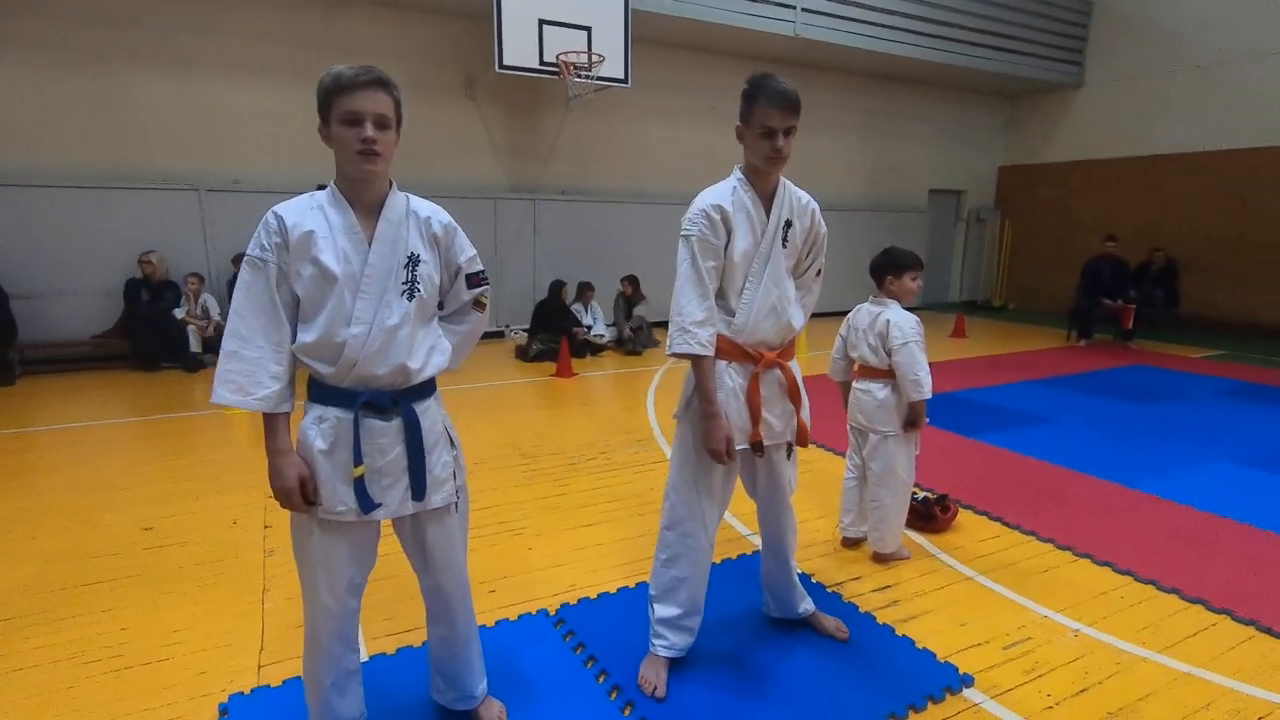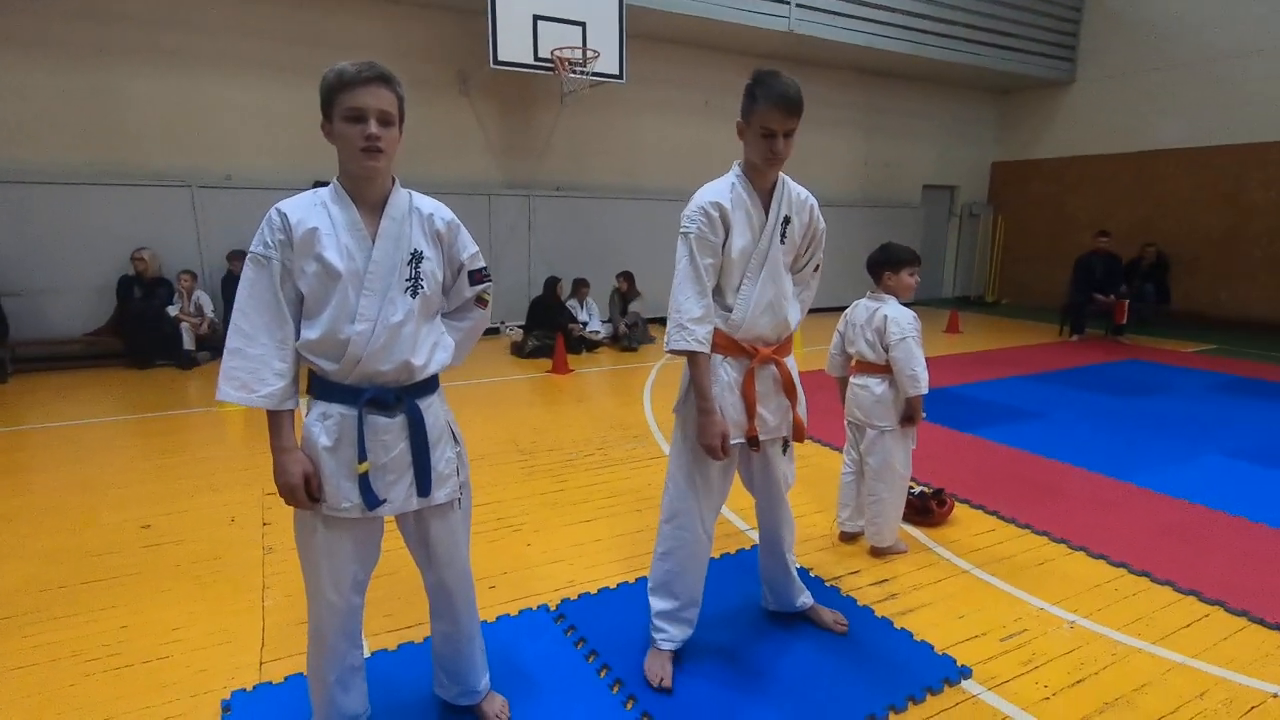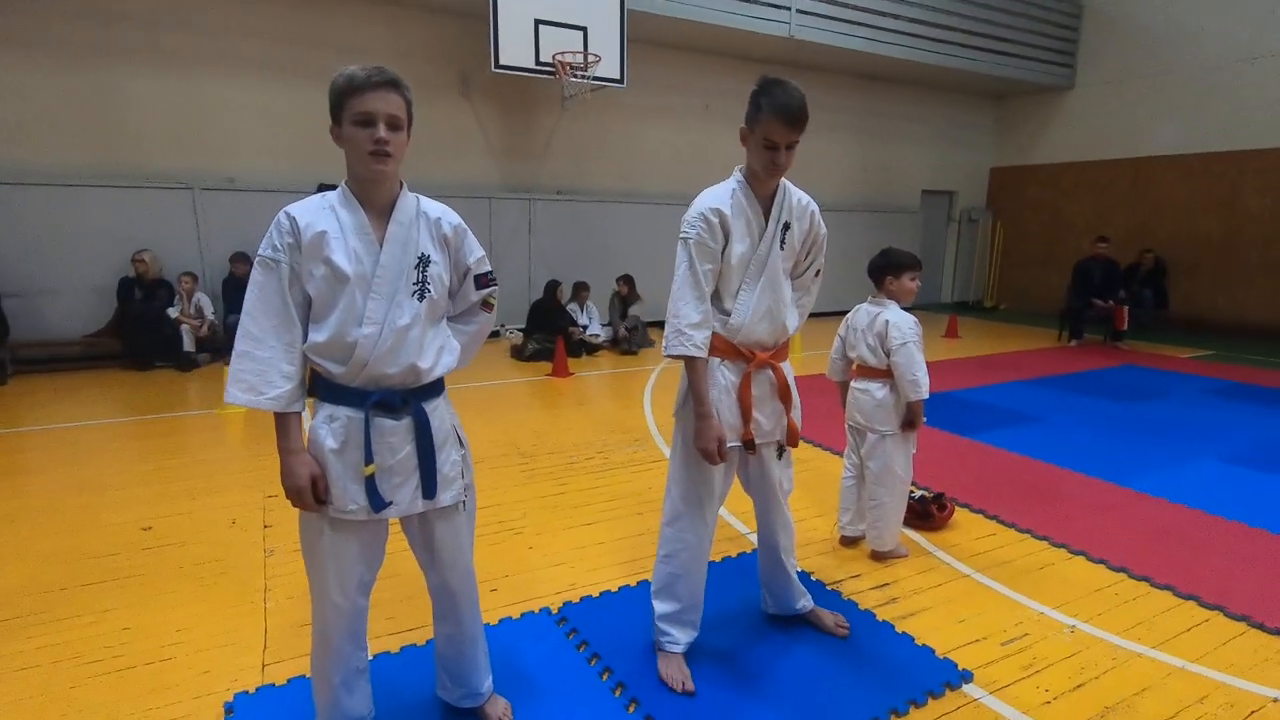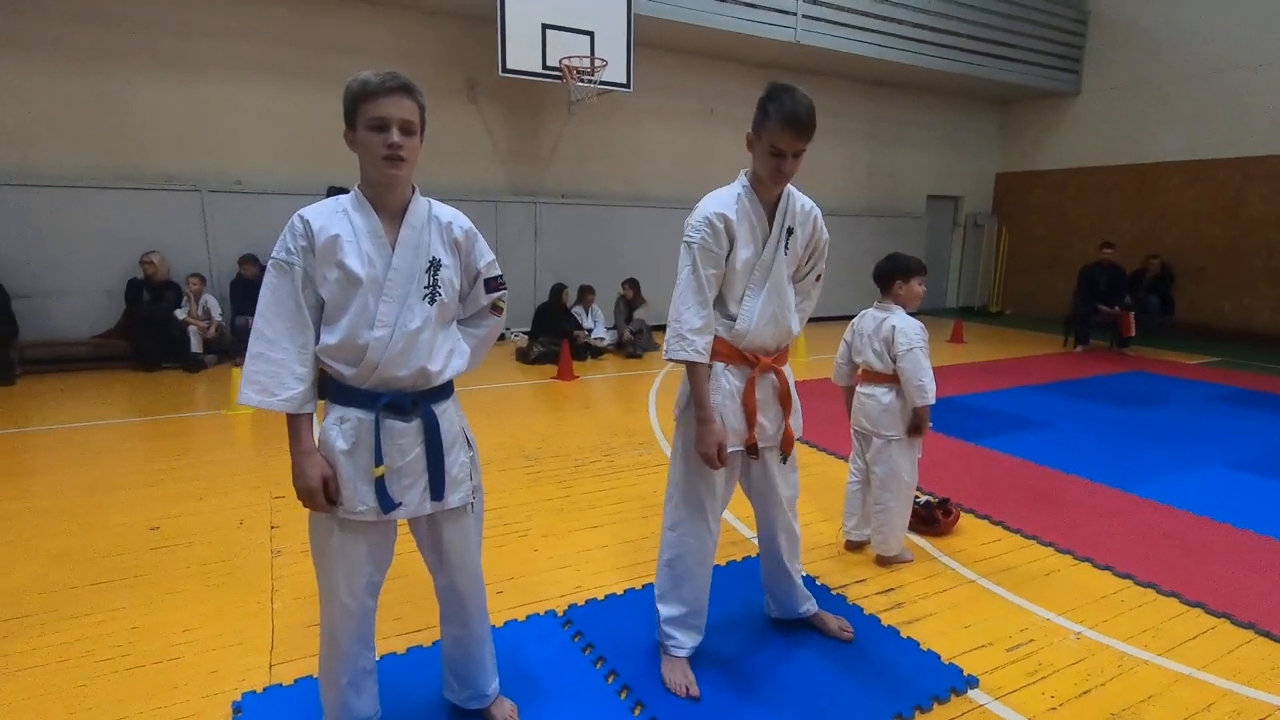
dt=0.1s
person 1, frame 1
left shoulder: (432, 224)
right shoulder: (288, 226)
left elbow: (471, 309)
right elbow: (264, 345)
left wrist: (423, 359)
right wrist: (279, 450)
left hip: (418, 426)
right hip: (334, 433)
left knee: (446, 576)
right knee: (331, 596)
person 1, frame 2
left shoulder: (434, 221)
right shoulder: (292, 222)
left elbow: (472, 305)
right elbow: (267, 342)
left wrist: (425, 357)
right wrist: (283, 447)
left hip: (421, 423)
right hip: (337, 430)
left knee: (450, 572)
right knee: (334, 593)
person 1, frame 3
left shoulder: (441, 225)
right shoulder: (300, 226)
left elbow: (477, 309)
right elbow: (275, 345)
left wrist: (431, 360)
right wrist: (290, 449)
left hip: (426, 426)
right hip: (344, 433)
left knee: (453, 575)
right knee: (339, 595)
person 1, frame 4
left shoulder: (452, 229)
right shoulder: (314, 229)
left elbow: (486, 313)
right elbow: (287, 345)
left wrist: (440, 364)
right wrist: (303, 450)
left hip: (436, 428)
right hip: (353, 433)
left knee: (461, 576)
right knee: (347, 594)
person 2, frame 1
left shoulder: (805, 211)
right shoulder: (712, 210)
right elbow: (693, 317)
left wrist: (780, 338)
right wrist: (711, 411)
left hip: (779, 375)
right hip: (724, 376)
left knee: (779, 501)
right knee: (692, 512)
left ankle: (788, 602)
right ankle: (666, 640)
person 2, frame 2
left shoulder: (803, 207)
right shoulder: (710, 206)
right elbow: (690, 314)
left wrist: (774, 344)
right wrist: (707, 408)
left hip: (775, 371)
right hip: (720, 372)
left knee: (776, 494)
right knee: (691, 507)
left ankle: (788, 595)
right ankle: (667, 633)
person 2, frame 3
left shoulder: (804, 212)
right shoulder: (710, 211)
right elbow: (688, 319)
left wrist: (772, 349)
right wrist: (704, 413)
left hip: (771, 375)
right hip: (718, 376)
left knee: (775, 499)
right knee: (692, 510)
left ankle: (788, 598)
right ankle: (672, 636)
person 2, frame 4
left shoulder: (807, 218)
right shoulder: (714, 217)
right elbow: (691, 323)
left wrist: (773, 349)
right wrist: (705, 418)
left hip: (774, 379)
right hip: (720, 379)
left knee: (779, 504)
right knee: (694, 514)
left ankle: (792, 603)
right ankle: (677, 639)
person 3, frame 1
left shoulder: (857, 315)
right shoulder: (903, 322)
left elbow: (839, 362)
right elbow: (913, 374)
left wrist: (848, 397)
right wrist: (918, 413)
left hip: (861, 401)
right hip: (890, 408)
left knee: (856, 469)
right knee: (891, 479)
left ankle: (852, 531)
right ankle: (885, 545)
person 3, frame 2
left shoulder: (854, 311)
right shoulder: (900, 317)
left elbow: (837, 358)
right elbow: (909, 369)
left wrist: (845, 393)
right wrist: (915, 408)
left hip: (858, 397)
right hip: (887, 403)
left knee: (854, 464)
right knee: (888, 473)
left ankle: (849, 526)
right ankle: (882, 539)
person 3, frame 3
left shoulder: (855, 315)
right shoulder: (901, 322)
left elbow: (838, 362)
right elbow: (910, 374)
left wrist: (846, 397)
right wrist: (916, 413)
left hip: (859, 400)
right hip: (888, 407)
left knee: (854, 468)
right knee: (889, 477)
left ankle: (850, 530)
right ankle: (883, 543)
person 3, frame 4
left shoulder: (861, 320)
right shoulder: (908, 328)
left elbow: (843, 367)
right elbow: (916, 379)
left wrist: (850, 401)
right wrist: (922, 418)
left hip: (864, 405)
right hip: (894, 412)
left knee: (860, 473)
right knee: (894, 482)
left ankle: (855, 534)
right ankle: (888, 549)
